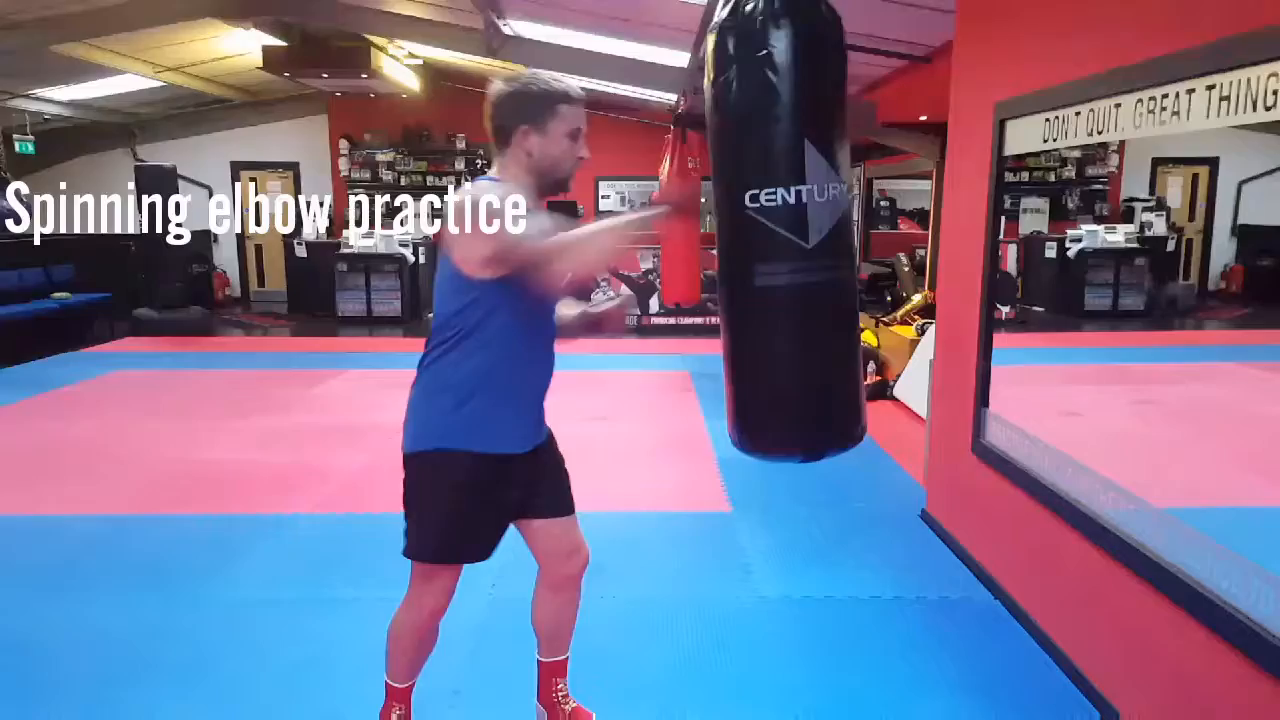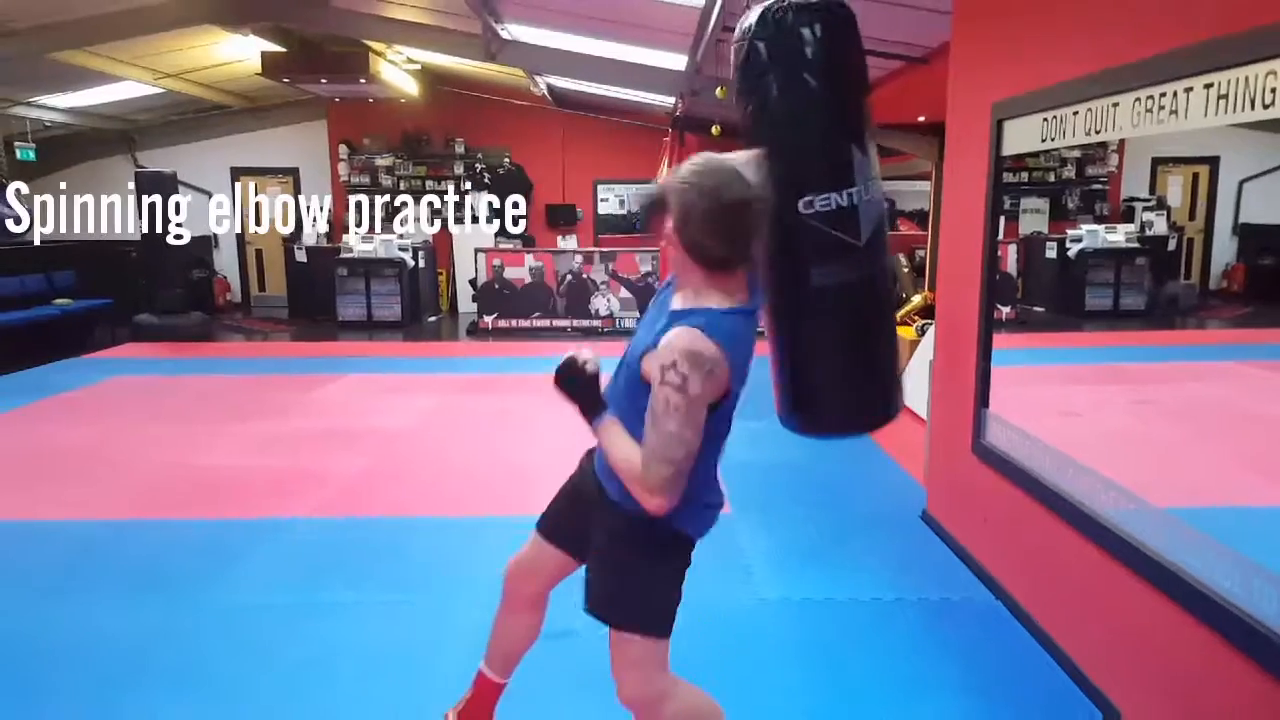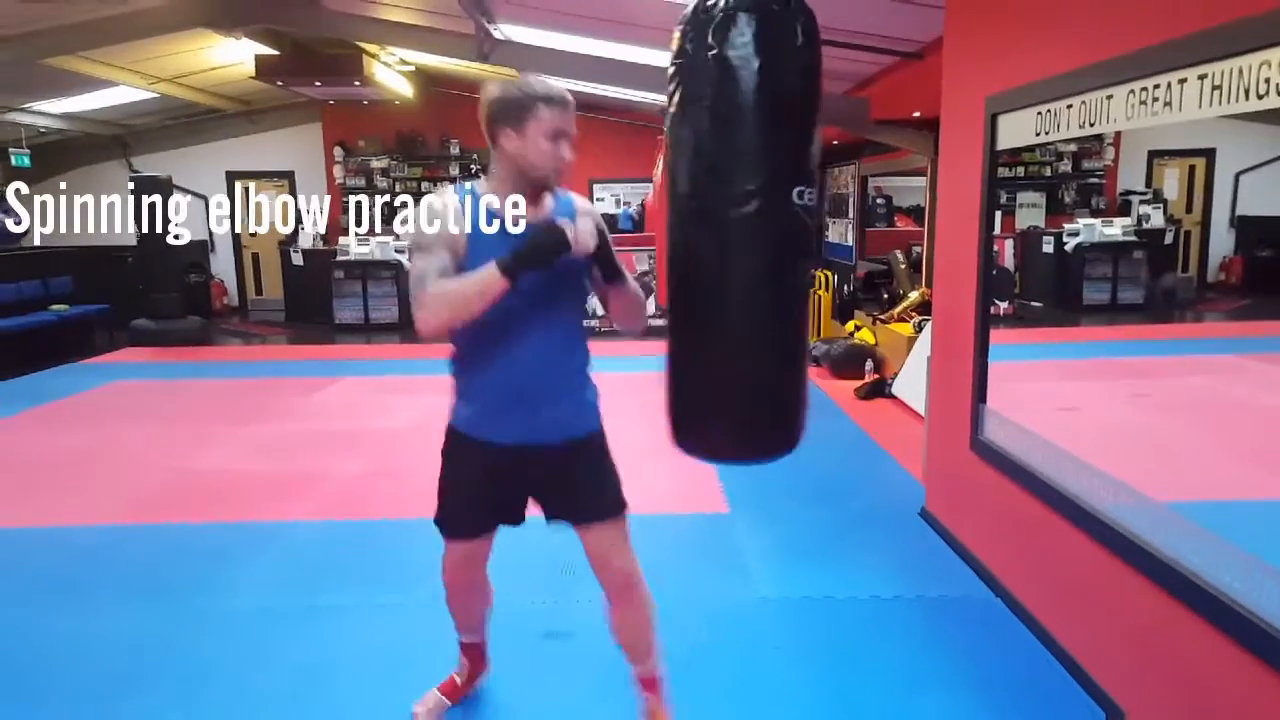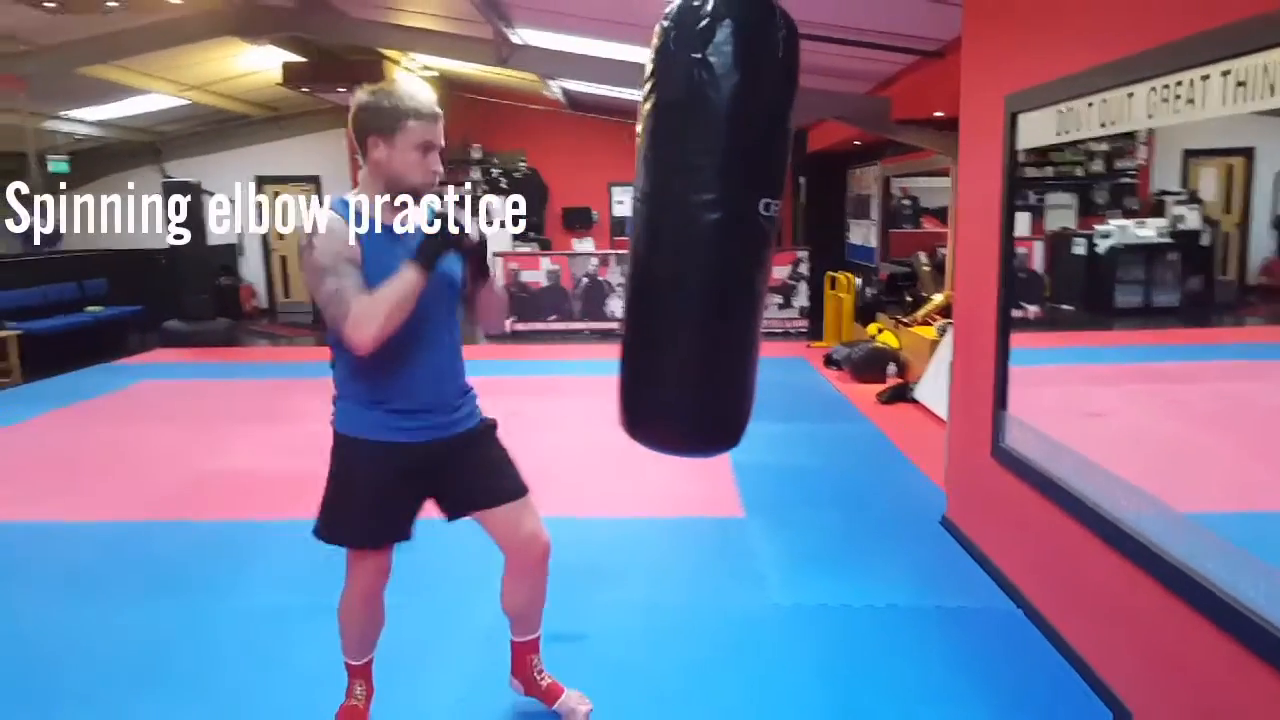
dt=0.7s
person 1, frame 1
left shoulder: (529, 210)
right shoulder: (488, 204)
right elbow: (561, 264)
left wrist: (592, 315)
right wrist: (651, 215)
left hip: (522, 434)
right hip: (455, 441)
left knee: (567, 559)
right knee: (432, 592)
person 1, frame 2
left shoulder: (689, 350)
right shoulder: (729, 269)
left elbow: (656, 493)
left wrist: (594, 408)
left hip: (652, 518)
right hip: (607, 474)
right knee: (523, 579)
person 1, frame 3
left shoulder: (576, 211)
right shoulder: (448, 212)
left elbow: (634, 319)
right elbow: (430, 318)
left wrist: (609, 268)
right wrist: (517, 261)
left hip: (572, 432)
right hip: (482, 433)
left knee: (618, 570)
right knee: (462, 563)
right ankle: (471, 664)
person 1, frame 4
left shoulder: (435, 220)
right shoulder: (332, 231)
right elbow: (362, 332)
left wrist: (476, 268)
right wrist: (424, 258)
left hip: (459, 426)
right hip: (374, 439)
left knee: (531, 544)
right knee: (367, 575)
